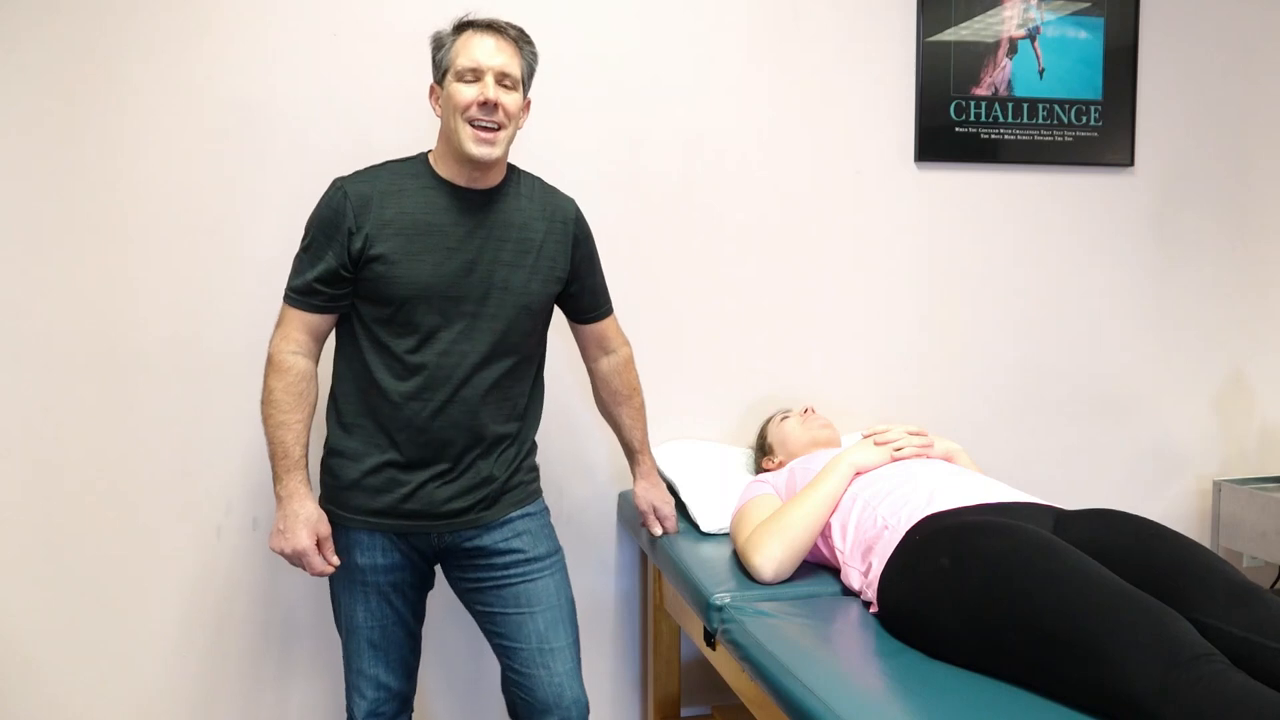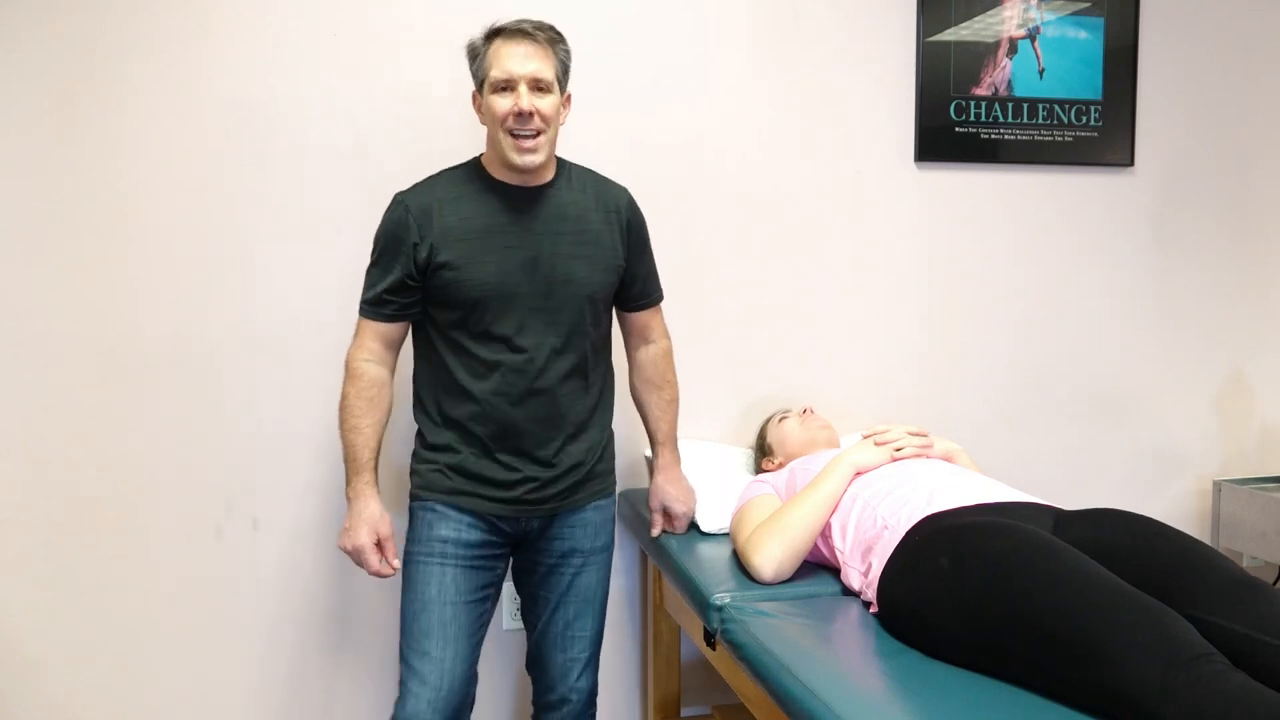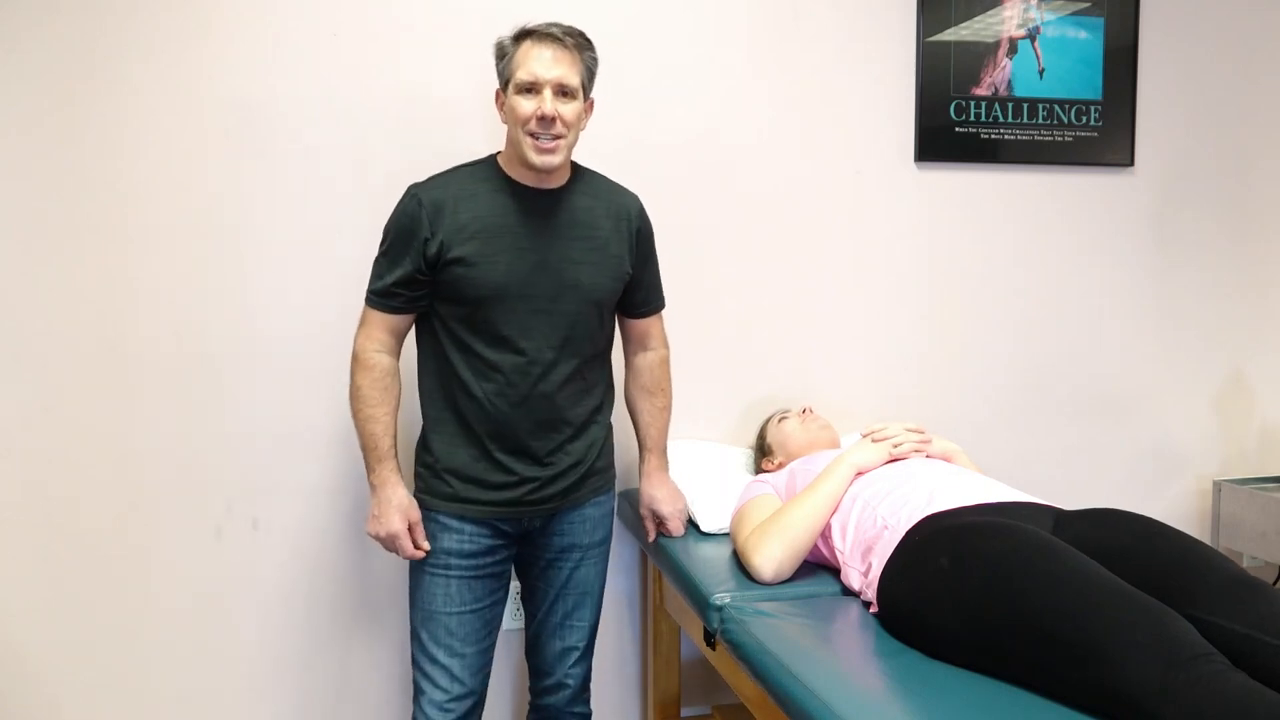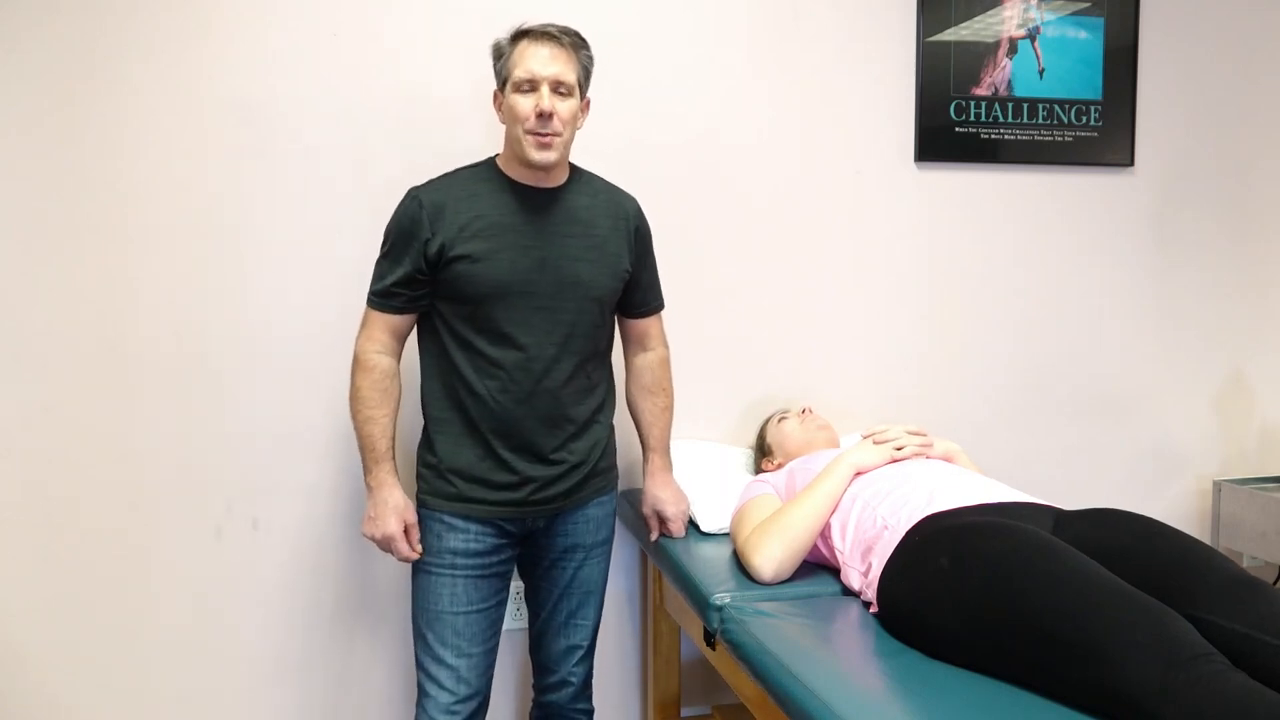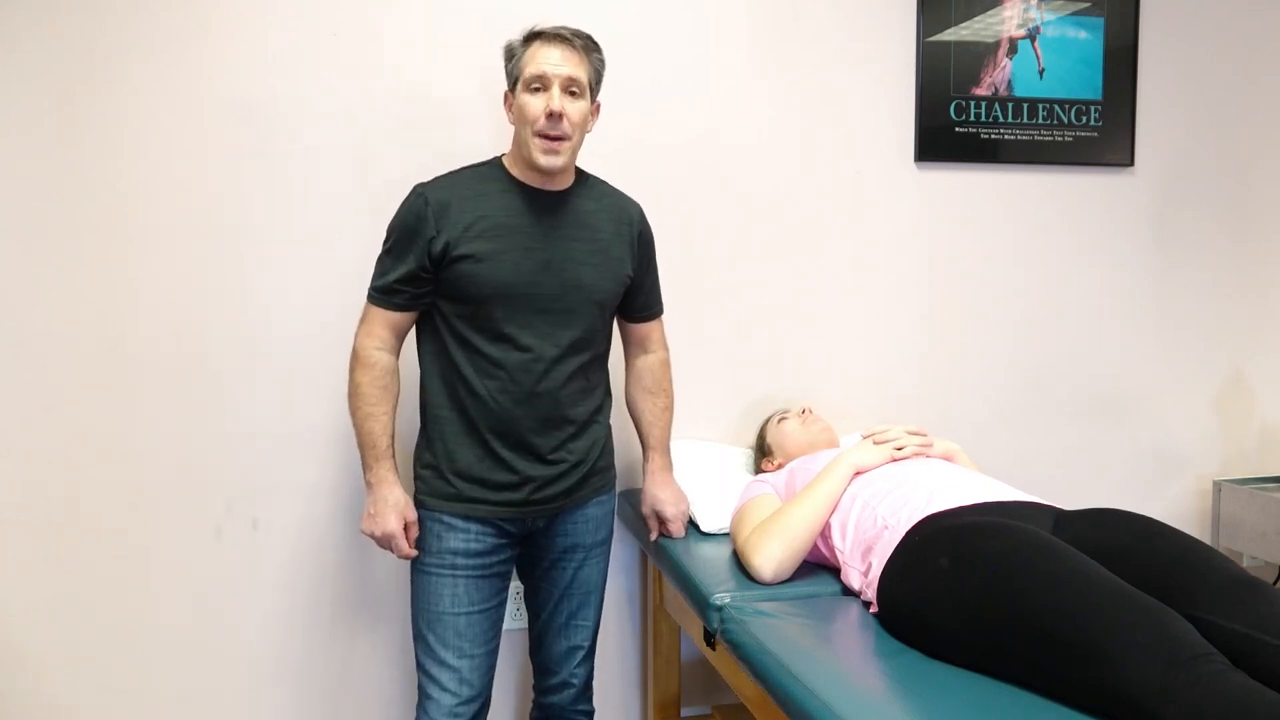
dt=0.7s
person 1, frame 1
left shoulder: (556, 219)
right shoulder: (357, 203)
left elbow: (606, 350)
right elbow: (294, 350)
left wrist: (644, 467)
right wrist: (293, 492)
left hip: (504, 510)
right hip: (368, 513)
person 1, frame 2
left shoulder: (612, 209)
right shoulder: (420, 213)
left elbow: (647, 341)
right elbow: (372, 358)
left wrist: (667, 463)
right wrist: (362, 492)
left hip: (579, 503)
right hip: (454, 503)
person 1, frame 3
left shoulder: (621, 214)
right shoulder: (432, 207)
left elbow: (645, 348)
right elbow: (377, 350)
left wrist: (654, 469)
right wrist: (386, 482)
left hip: (580, 502)
right hip: (460, 505)
person 1, frame 4
left shoulder: (618, 215)
right shoulder: (433, 209)
left elbow: (645, 348)
right elbow: (378, 350)
left wrist: (657, 469)
right wrist: (382, 483)
left hip: (582, 503)
right hip: (462, 508)
person 1, frame 5
left shoulder: (622, 220)
right shoulder: (438, 207)
left elbow: (646, 351)
right elbow: (377, 346)
left wrist: (658, 470)
right wrist: (380, 480)
left hip: (582, 504)
right hip: (461, 507)
person 2, frame 1
left shoulder: (891, 450)
right shoulder: (771, 483)
right elbow: (767, 560)
left wrist: (950, 452)
right wrist: (847, 462)
right knee: (1174, 664)
person 2, frame 2
left shoulder: (889, 452)
right shoulder: (772, 484)
right elbow: (768, 561)
left wrist: (949, 451)
right wrist: (848, 462)
right knee: (1175, 665)
person 2, frame 3
left shoulder: (895, 451)
right shoulder: (772, 483)
right elbow: (767, 560)
left wrist: (945, 451)
right wrist: (849, 461)
right knee: (1178, 666)
person 2, frame 4
left shoulder: (894, 451)
right shoulder: (772, 483)
right elbow: (767, 561)
left wrist: (948, 452)
right wrist: (849, 461)
right knee: (1175, 665)
person 2, frame 5
left shoulder: (889, 451)
right shoulder: (772, 484)
right elbow: (767, 561)
left wrist: (949, 452)
right wrist: (847, 462)
right knee: (1174, 664)
